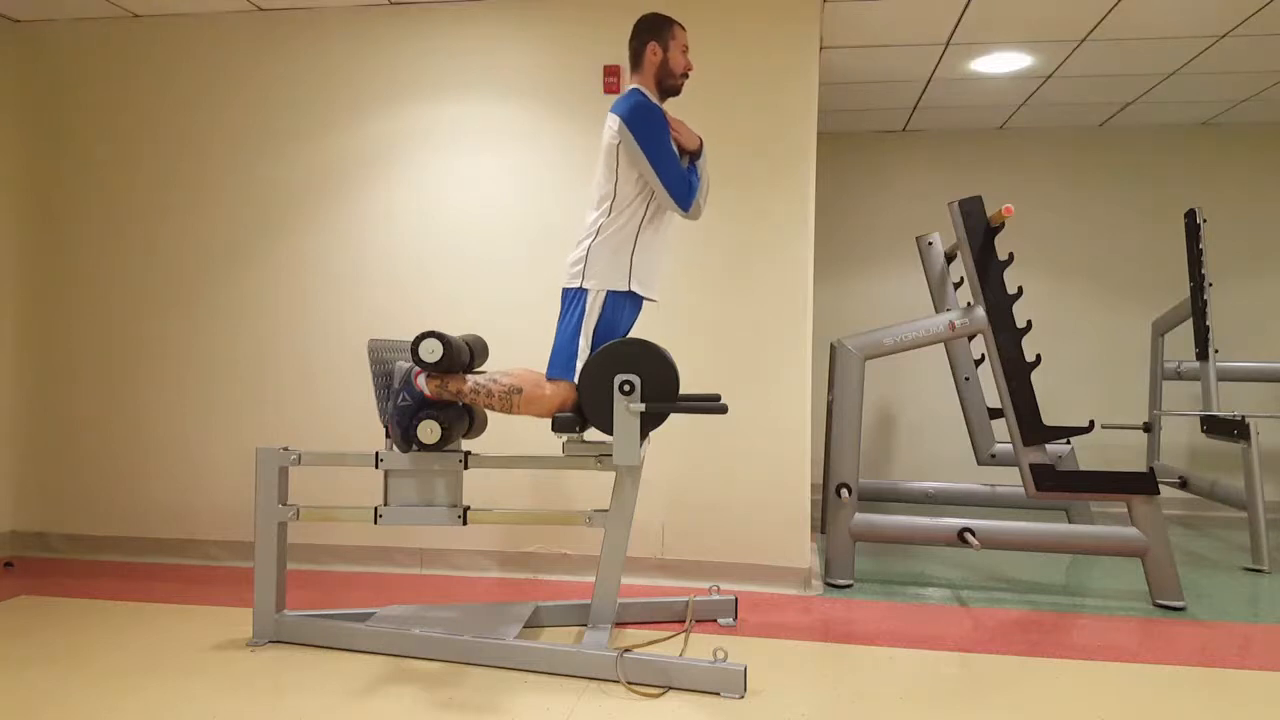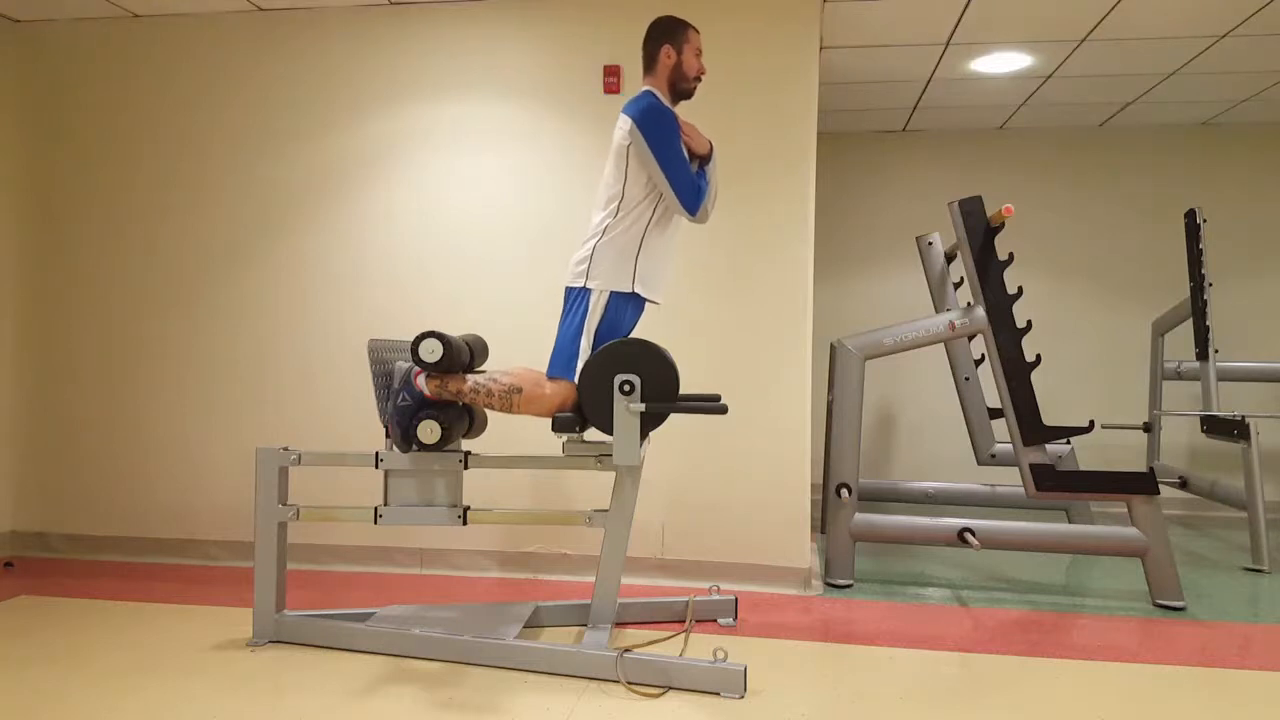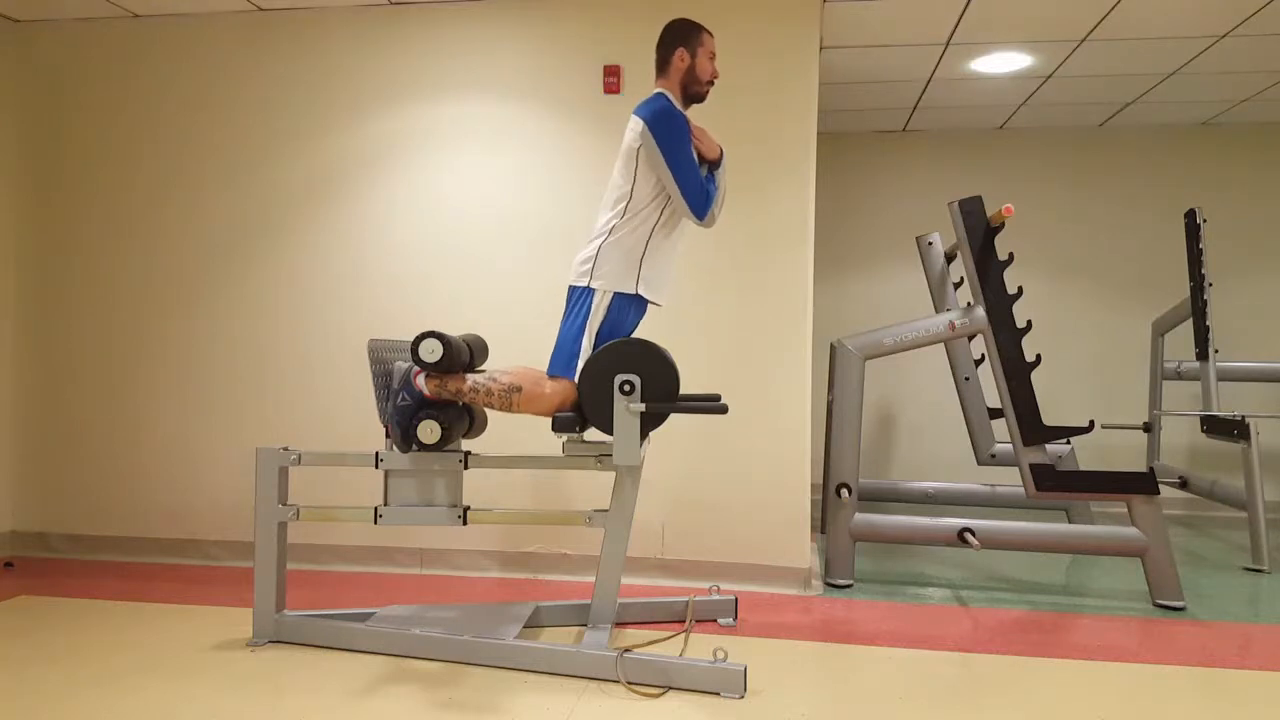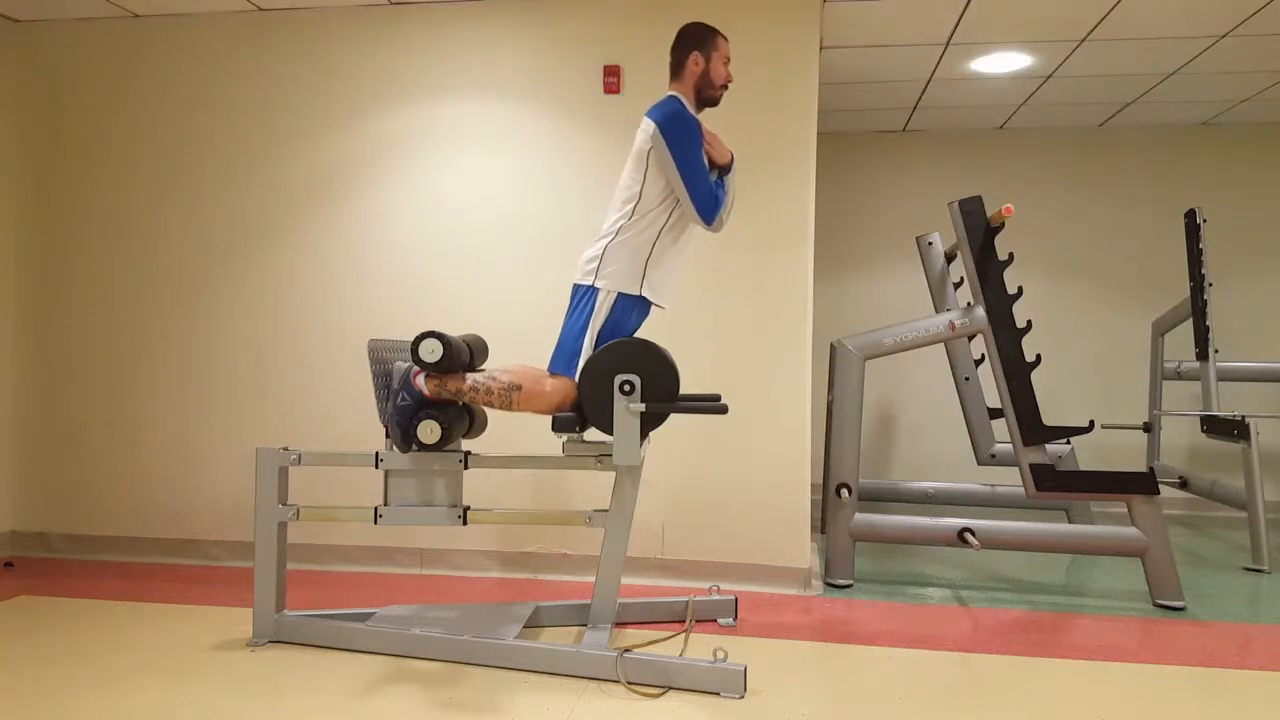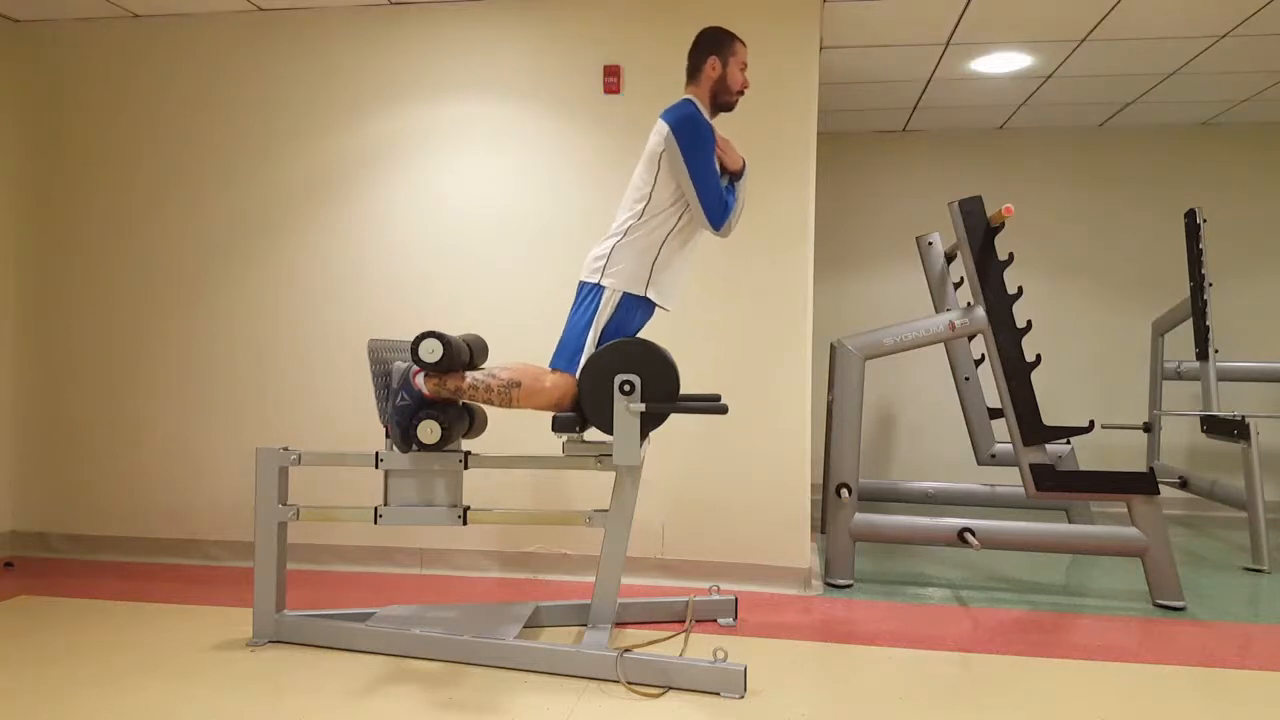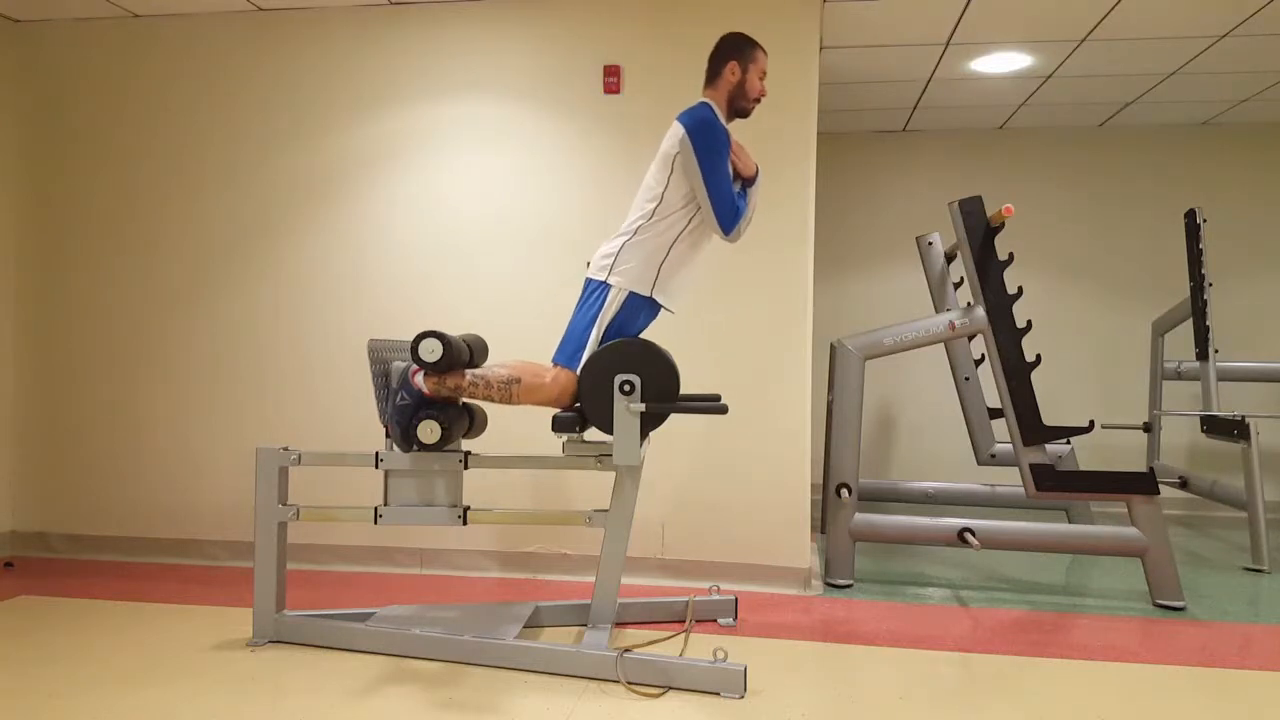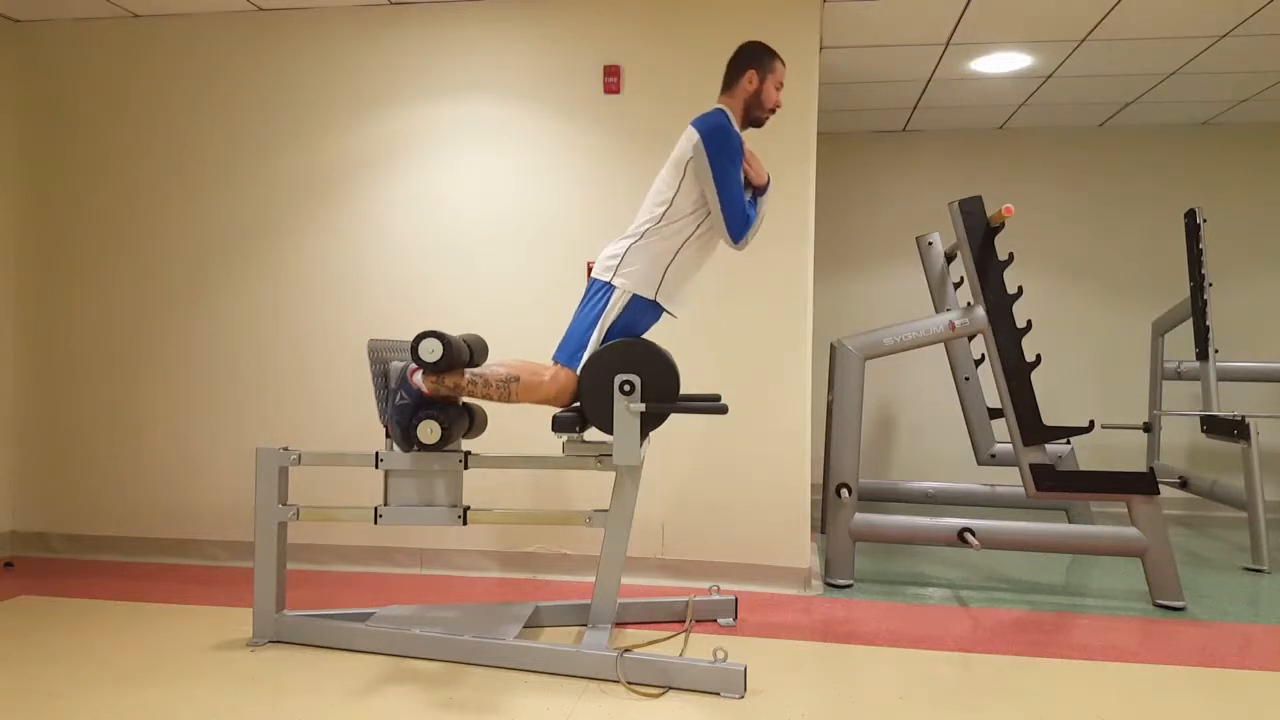
dt=0.2s
person 1, frame 1
left shoulder: (647, 116)
right shoulder: (640, 110)
left elbow: (695, 205)
right elbow: (685, 201)
left wrist: (694, 150)
right wrist: (690, 156)
left hip: (618, 280)
right hip: (604, 279)
left knee: (559, 387)
right knee: (559, 395)
left ankle: (434, 381)
right ankle: (423, 383)
person 1, frame 2
left shoulder: (657, 118)
right shoulder: (652, 113)
left elbow: (702, 208)
right elbow: (692, 204)
left wrist: (703, 154)
right wrist: (699, 162)
left hip: (621, 281)
right hip: (607, 280)
left knee: (561, 388)
right knee: (560, 395)
left ankle: (435, 381)
right ankle: (424, 383)
person 1, frame 3
left shoulder: (668, 121)
right shoulder: (664, 115)
left elbow: (708, 213)
right elbow: (700, 209)
left wrist: (713, 159)
right wrist: (710, 166)
left hip: (623, 282)
right hip: (610, 280)
left knee: (562, 387)
right knee: (559, 393)
left ankle: (433, 381)
right ankle: (423, 383)
person 1, frame 4
left shoulder: (680, 125)
right shoulder: (676, 118)
left elbow: (716, 217)
right elbow: (708, 214)
left wrist: (723, 165)
right wrist: (719, 169)
left hip: (627, 284)
right hip: (614, 281)
left knee: (561, 386)
right knee: (559, 392)
left ankle: (433, 381)
right ankle: (422, 382)
person 1, frame 5
left shoulder: (694, 127)
right shoulder: (689, 121)
left elbow: (725, 222)
right elbow: (717, 219)
left wrist: (735, 171)
right wrist: (730, 177)
left hip: (632, 284)
right hip: (620, 280)
left knee: (563, 386)
right knee: (559, 389)
left ankle: (430, 379)
right ankle: (421, 382)
person 1, frame 6
left shoulder: (708, 131)
right shoulder: (705, 124)
left elbow: (734, 225)
right elbow: (726, 224)
left wrist: (748, 178)
right wrist: (743, 183)
left hip: (636, 283)
right hip: (626, 279)
left knee: (563, 383)
right knee: (560, 386)
left ankle: (436, 379)
right ankle: (422, 382)
person 1, frame 7
left shoulder: (719, 136)
right shoulder: (719, 131)
left elbow: (740, 233)
right elbow: (735, 232)
left wrist: (759, 186)
right wrist: (755, 191)
left hip: (640, 287)
right hip: (631, 282)
left knee: (565, 382)
right knee: (559, 384)
left ankle: (433, 378)
right ankle: (422, 381)
